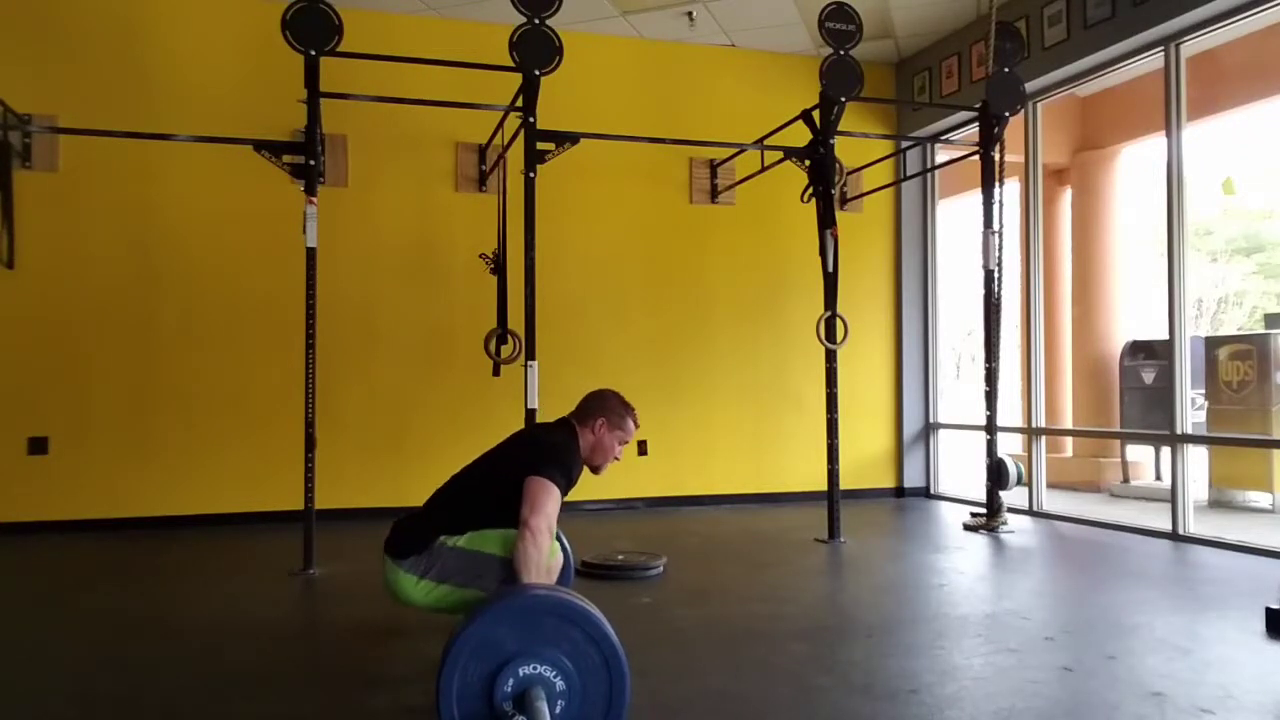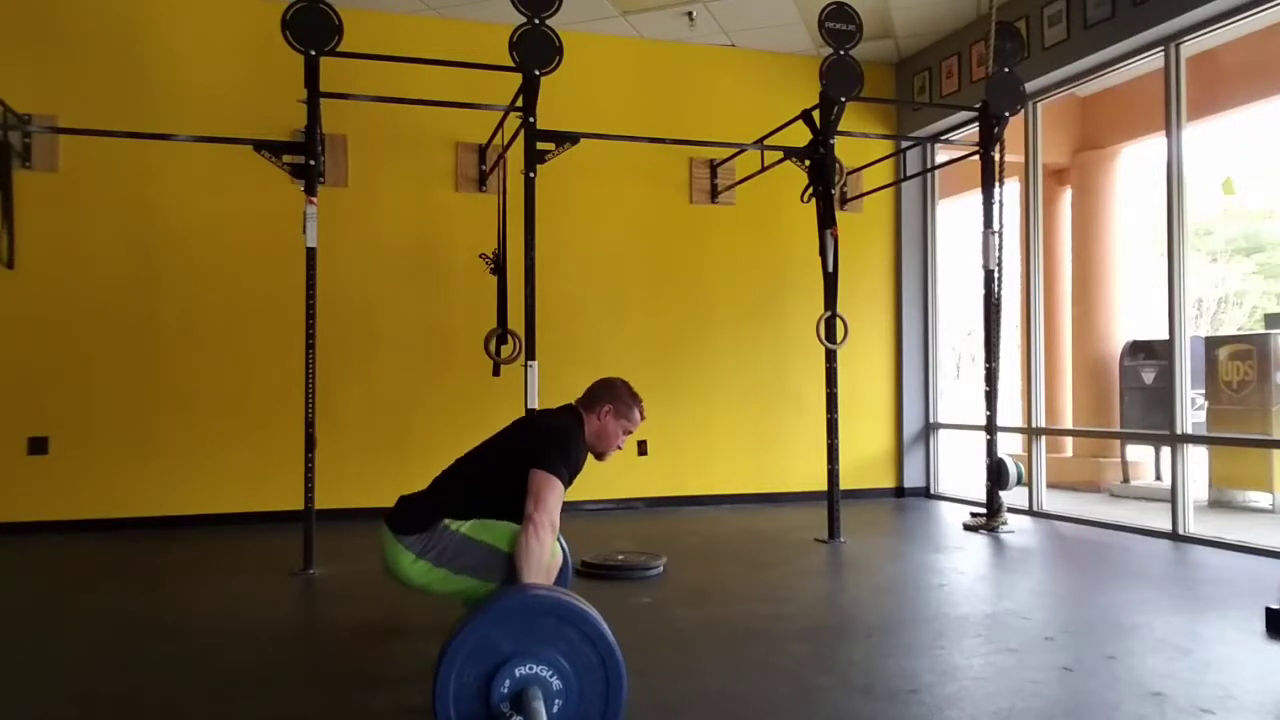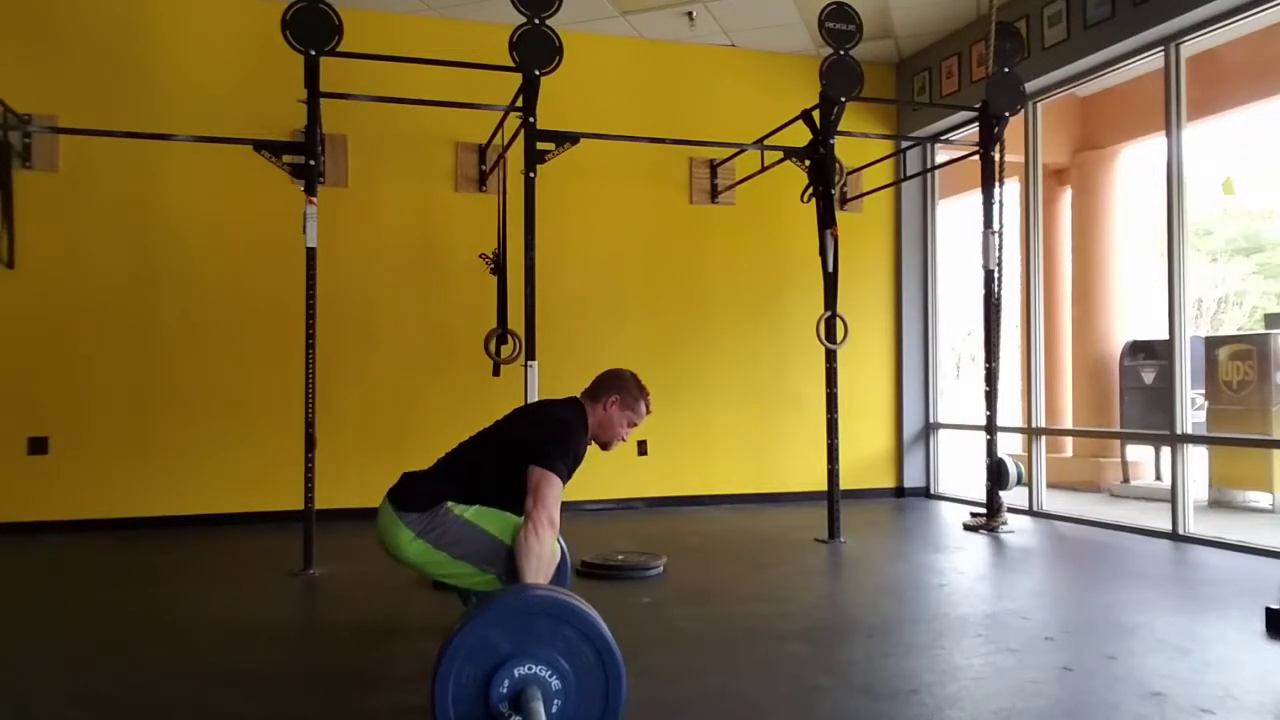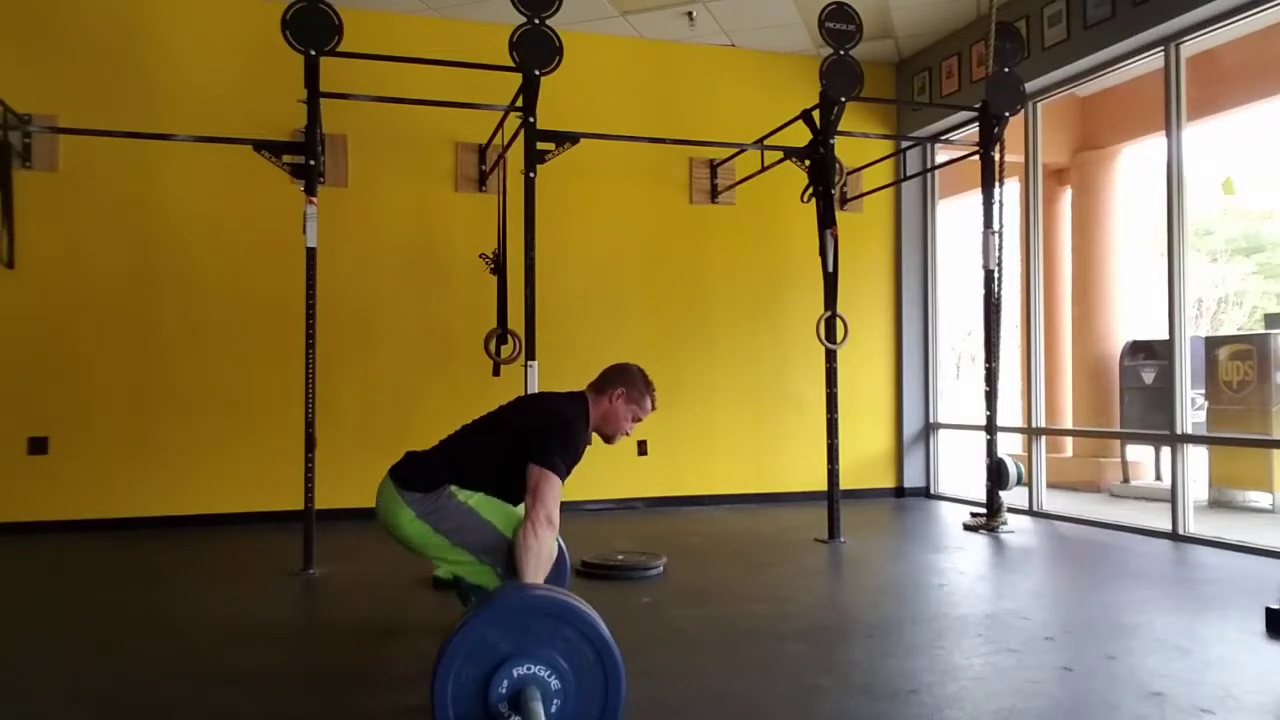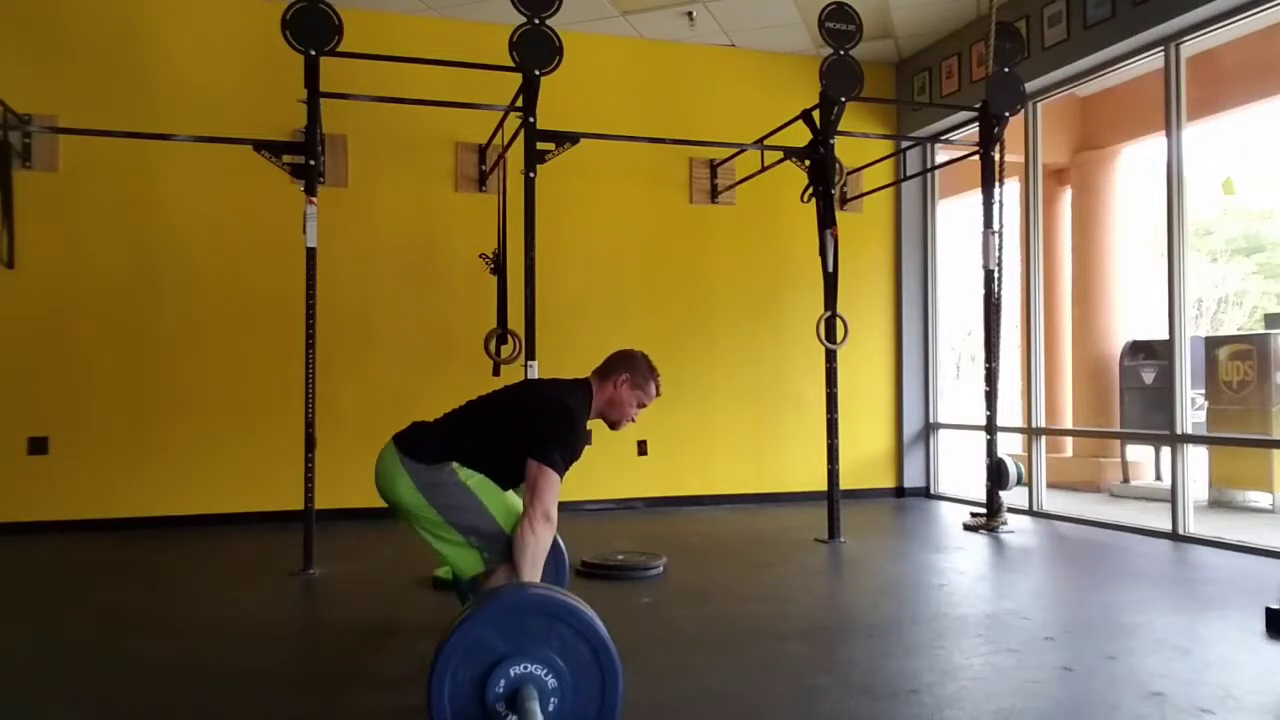
dt=0.2s
person 1, frame 1
left shoulder: (549, 441)
right shoulder: (561, 452)
right elbow: (536, 527)
left hip: (420, 552)
right hip: (420, 562)
right knee: (546, 557)
person 1, frame 2
left shoulder: (555, 428)
right shoulder: (565, 439)
right elbow: (540, 522)
left hip: (419, 530)
right hip: (419, 539)
right knee: (543, 558)
person 1, frame 3
left shoulder: (558, 419)
right shoulder: (566, 431)
right elbow: (542, 521)
left hip: (419, 511)
right hip: (419, 519)
right knee: (540, 554)
person 1, frame 4
left shoulder: (562, 412)
right shoulder: (566, 425)
right elbow: (542, 520)
left hip: (418, 492)
right hip: (420, 498)
left knee: (529, 552)
right knee: (537, 554)
person 1, frame 5
left shoulder: (565, 400)
right shoulder: (566, 414)
right elbow: (540, 515)
left hip: (415, 464)
right hip: (421, 469)
left knee: (516, 547)
right knee: (516, 554)
